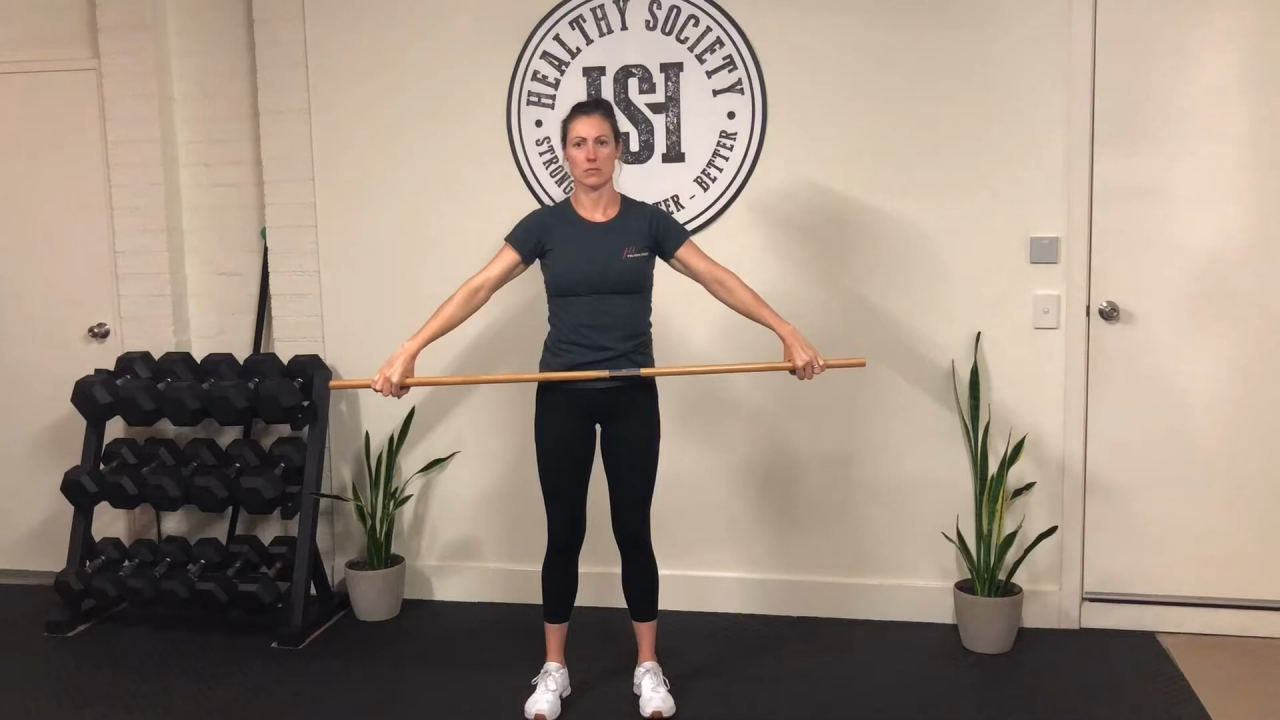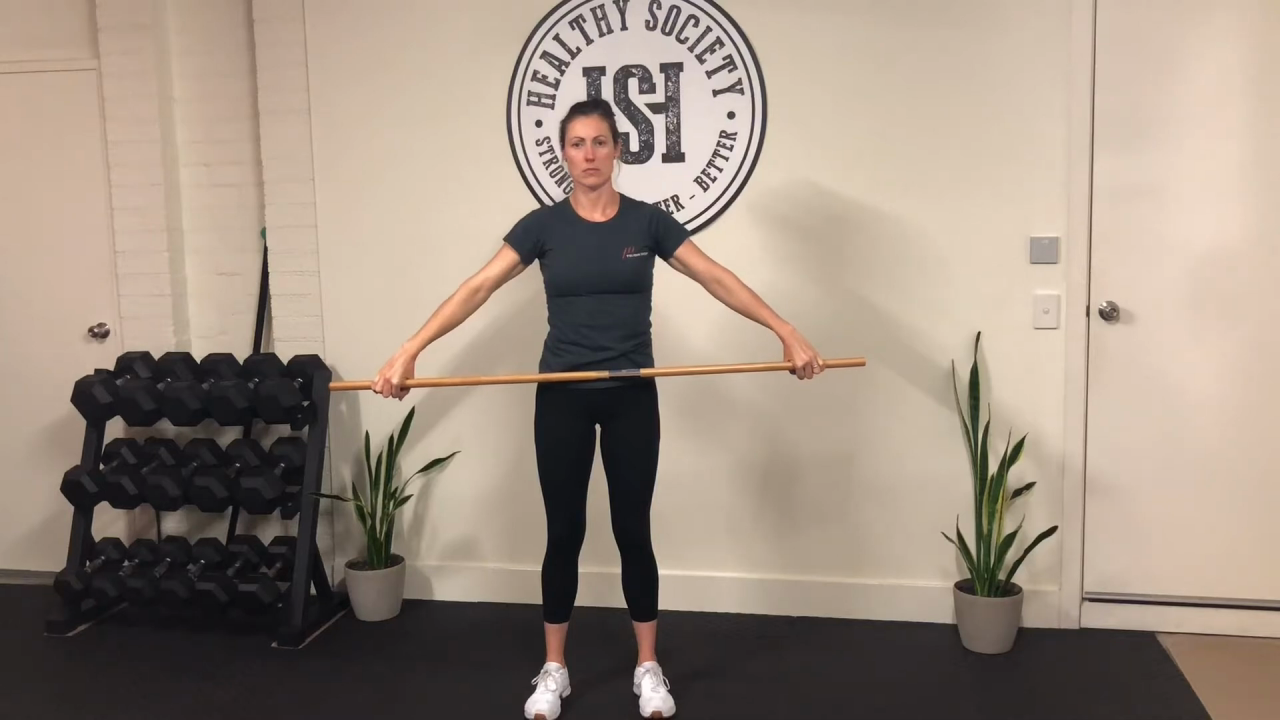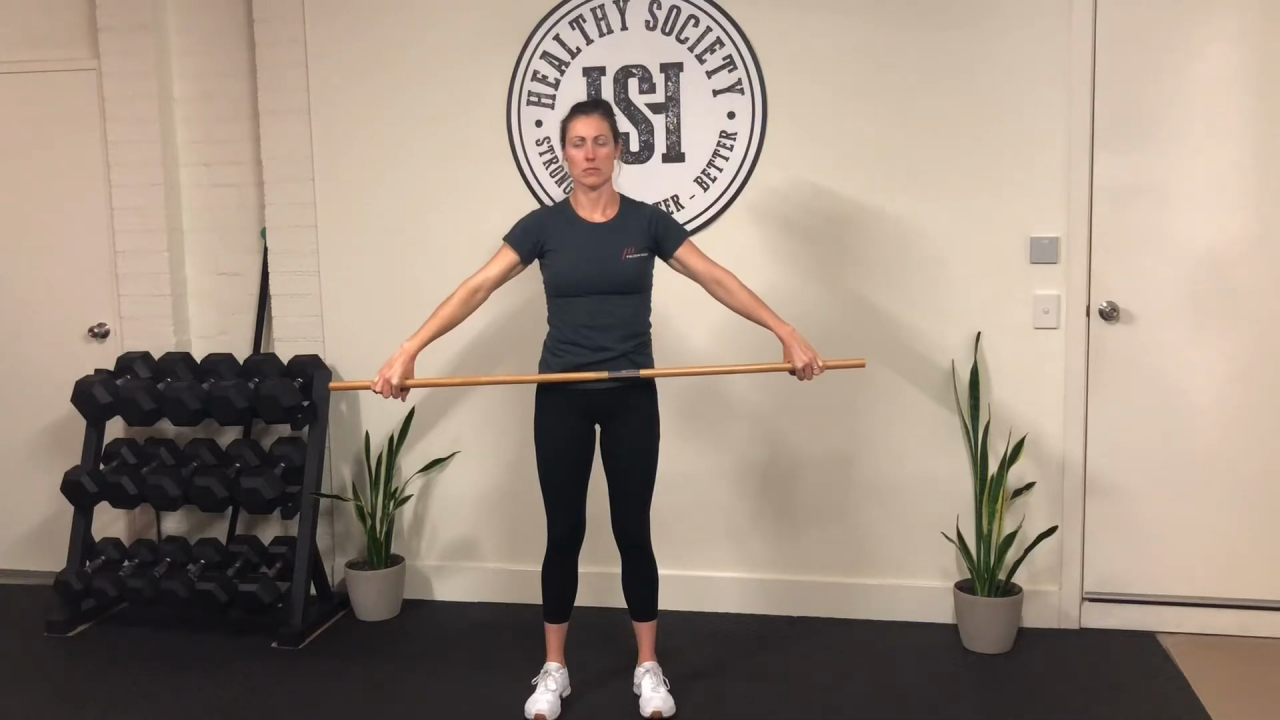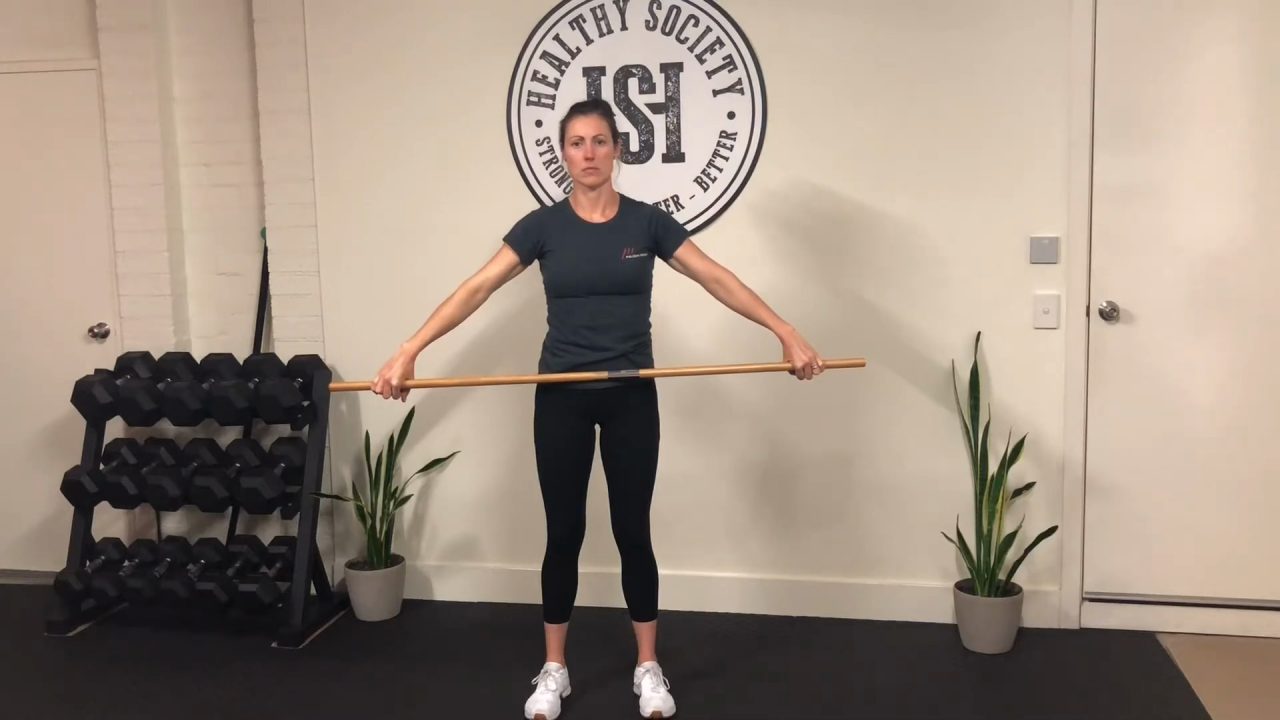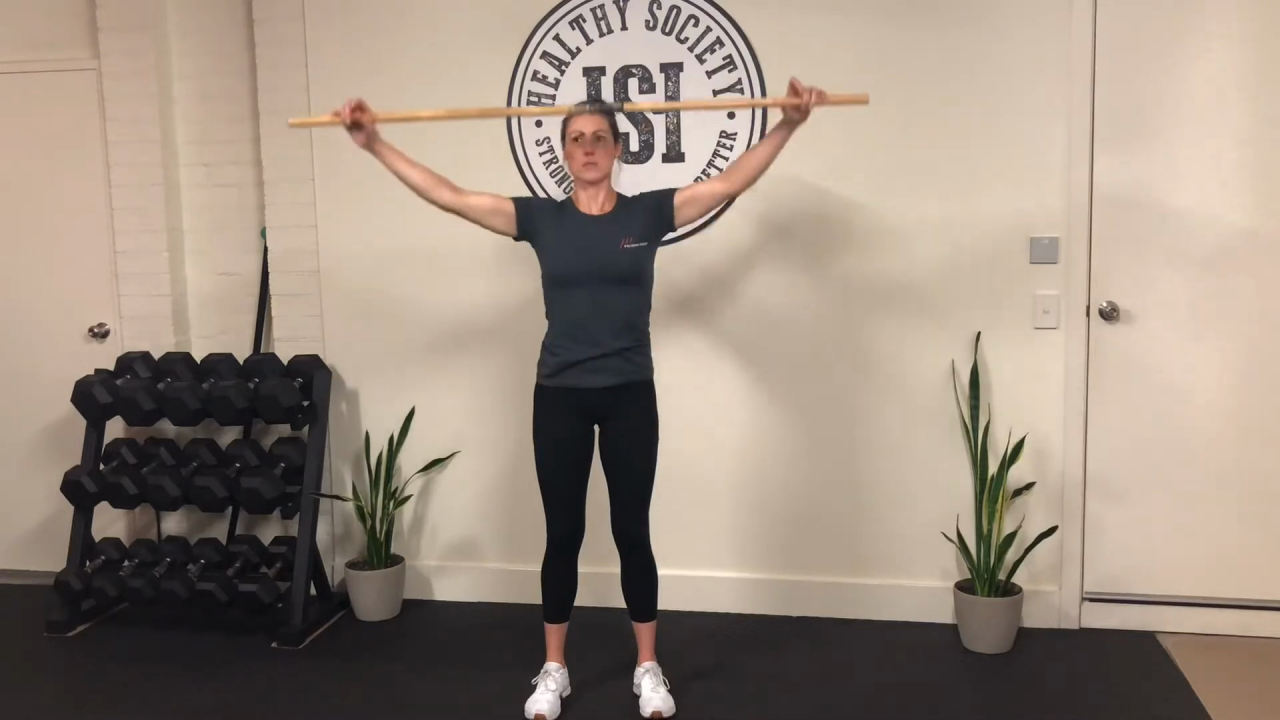
dt=1s
person 1, frame 1
left shoulder: (648, 221)
right shoulder: (544, 224)
left elbow: (718, 280)
right elbow: (477, 290)
left wrist: (788, 333)
right wrist: (409, 350)
left hip: (631, 397)
right hip: (562, 397)
left knee: (633, 531)
right knee: (564, 533)
left ankle: (648, 668)
right ankle: (553, 670)
person 1, frame 2
left shoulder: (647, 220)
right shoulder: (543, 224)
left elbow: (718, 280)
right elbow: (476, 290)
left wrist: (787, 333)
right wrist: (409, 350)
left hip: (631, 397)
right hip: (562, 398)
left knee: (632, 531)
right knee: (564, 533)
left ankle: (648, 668)
right ankle: (553, 669)
person 1, frame 3
left shoulder: (647, 221)
right shoulder: (543, 225)
left elbow: (717, 281)
right elbow: (475, 290)
left wrist: (787, 334)
right wrist: (408, 351)
left hip: (631, 397)
right hip: (562, 398)
left knee: (632, 531)
right knee: (564, 533)
left ankle: (648, 669)
right ankle: (554, 670)
person 1, frame 4
left shoulder: (647, 221)
right shoulder: (543, 225)
left elbow: (717, 280)
right elbow: (475, 290)
left wrist: (787, 334)
right wrist: (408, 351)
left hip: (631, 396)
right hip: (561, 398)
left knee: (632, 532)
right knee: (563, 533)
left ankle: (648, 668)
right ankle: (554, 670)
person 1, frame 5
left shoulder: (648, 212)
right shoulder: (541, 217)
left elbow: (734, 181)
right elbow: (447, 195)
left wrist: (788, 124)
right wrist: (374, 142)
left hip: (629, 396)
right hip: (560, 397)
left knee: (632, 531)
right knee: (562, 534)
left ankle: (648, 668)
